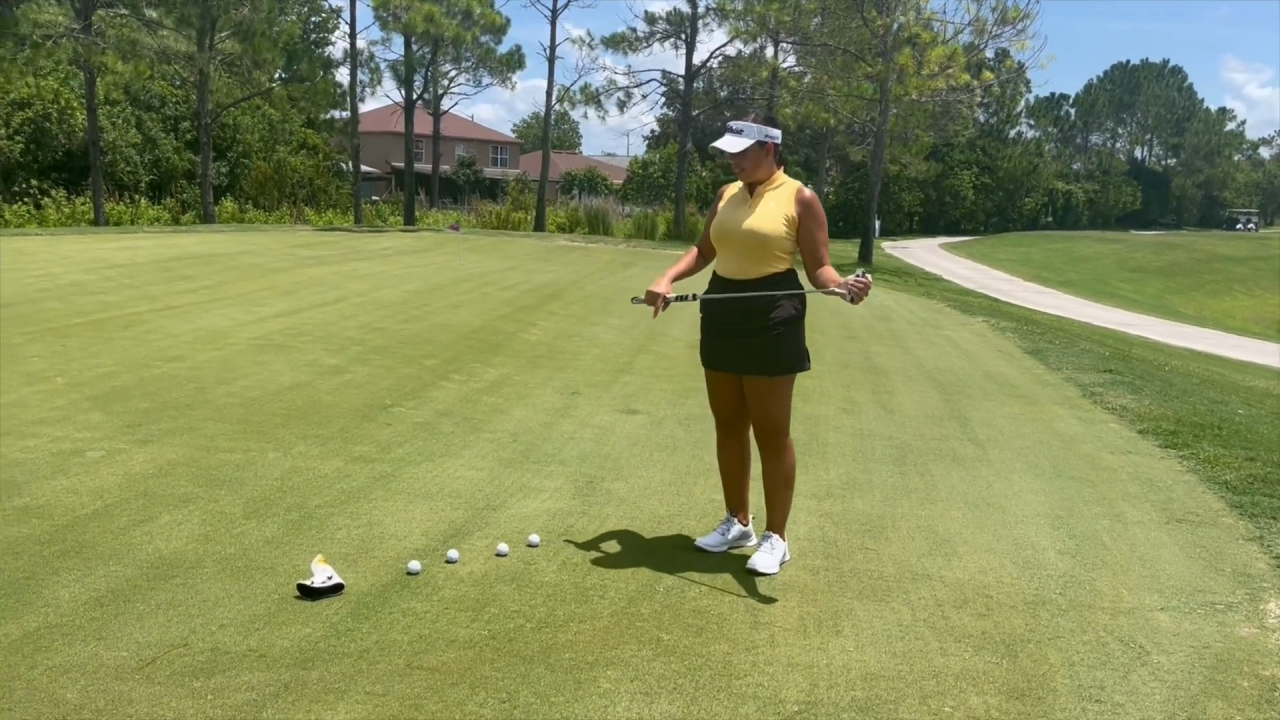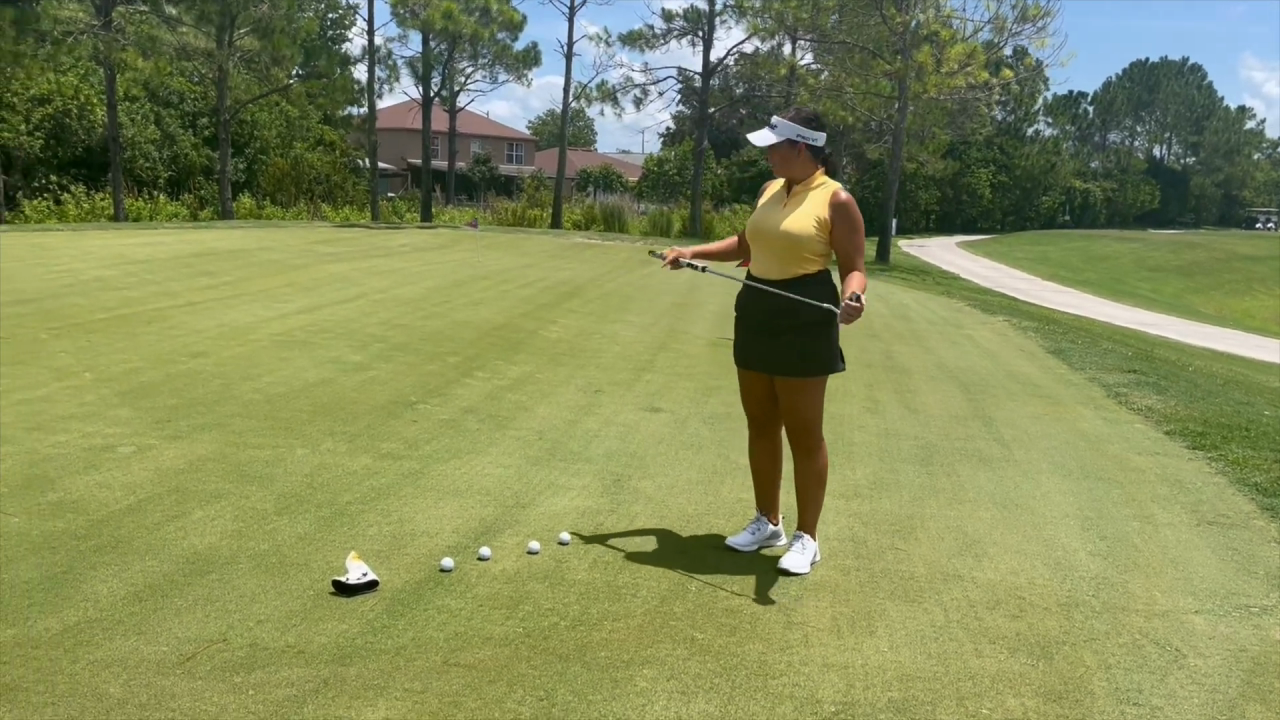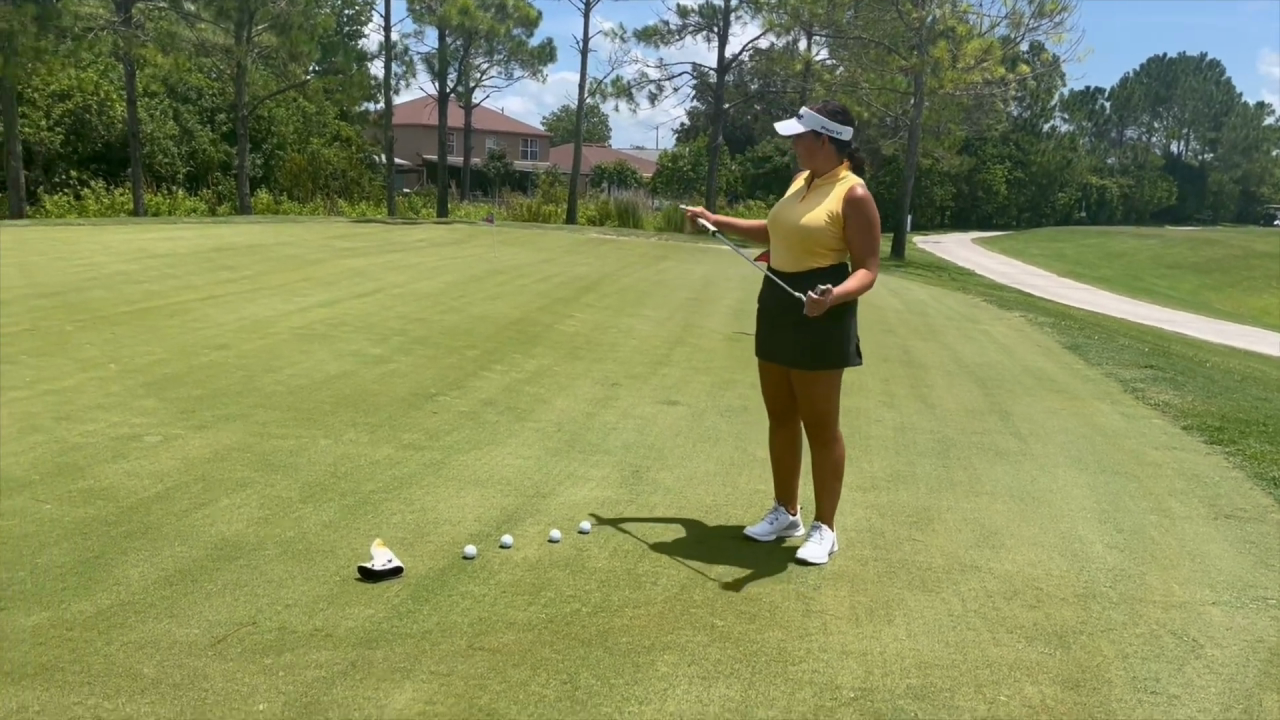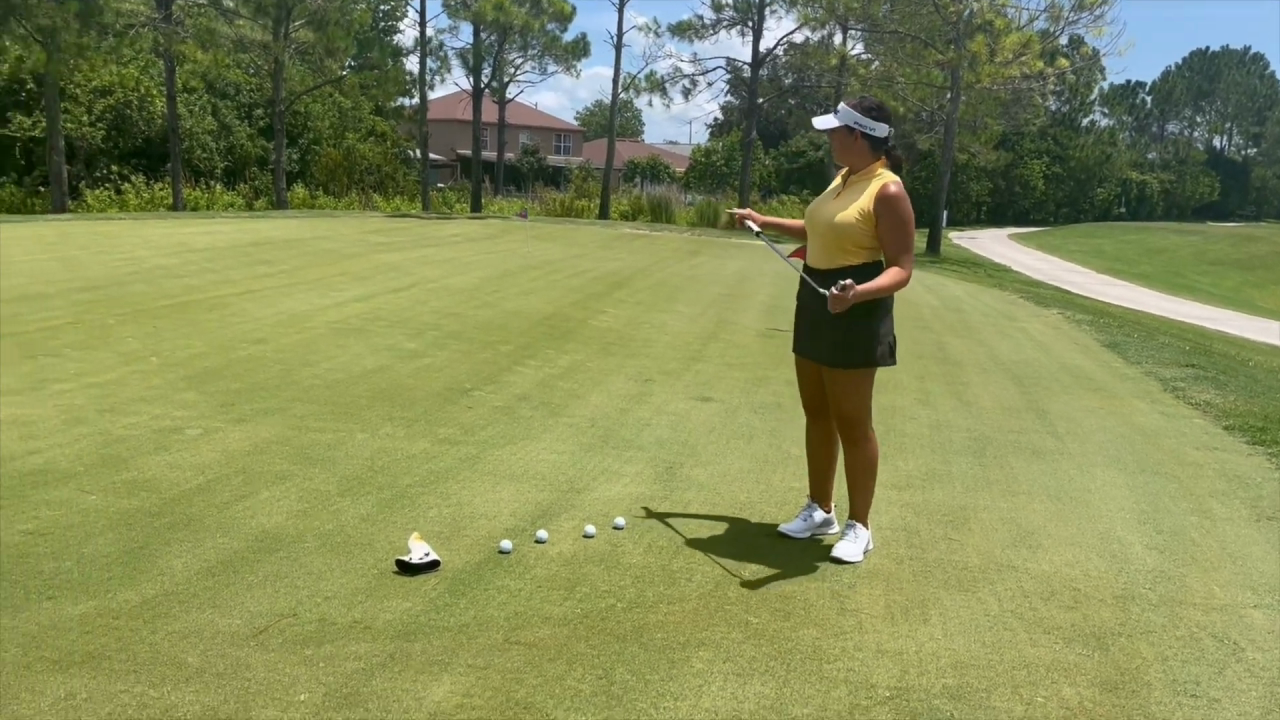
dt=0.3s
person 1, frame 1
left shoulder: (800, 198)
right shoulder: (727, 194)
left elbow: (818, 267)
right elbow: (704, 250)
left wrist: (843, 285)
right wrist: (667, 278)
left hip: (772, 318)
right hip: (721, 314)
left knee: (772, 433)
right knee: (728, 427)
left ankle: (775, 537)
right ankle: (737, 523)
person 1, frame 2
left shoulder: (836, 200)
right shoulder: (771, 189)
left elbow: (854, 268)
right elbow: (746, 245)
left wrist: (853, 296)
right wrist: (689, 252)
left hip: (803, 320)
right hip: (754, 313)
left knee: (804, 433)
right knee: (760, 425)
left ankle: (806, 537)
right ankle: (767, 522)
person 1, frame 3
left shoulder: (854, 195)
right shoulder: (801, 181)
left elbow: (867, 268)
left wrist: (835, 295)
right wrist: (714, 219)
left hip: (818, 316)
right hip: (777, 305)
left knee: (820, 425)
right knee: (781, 417)
left ankle: (824, 528)
right ankle: (785, 512)
person 1, frame 4
left shoulder: (887, 191)
right shoulder: (844, 178)
left elbow: (901, 268)
left wrist: (856, 293)
right wrist: (765, 222)
left hip: (854, 314)
right hip: (816, 304)
left knee: (852, 422)
right knee: (817, 413)
left ankle: (858, 526)
right ankle: (819, 509)
